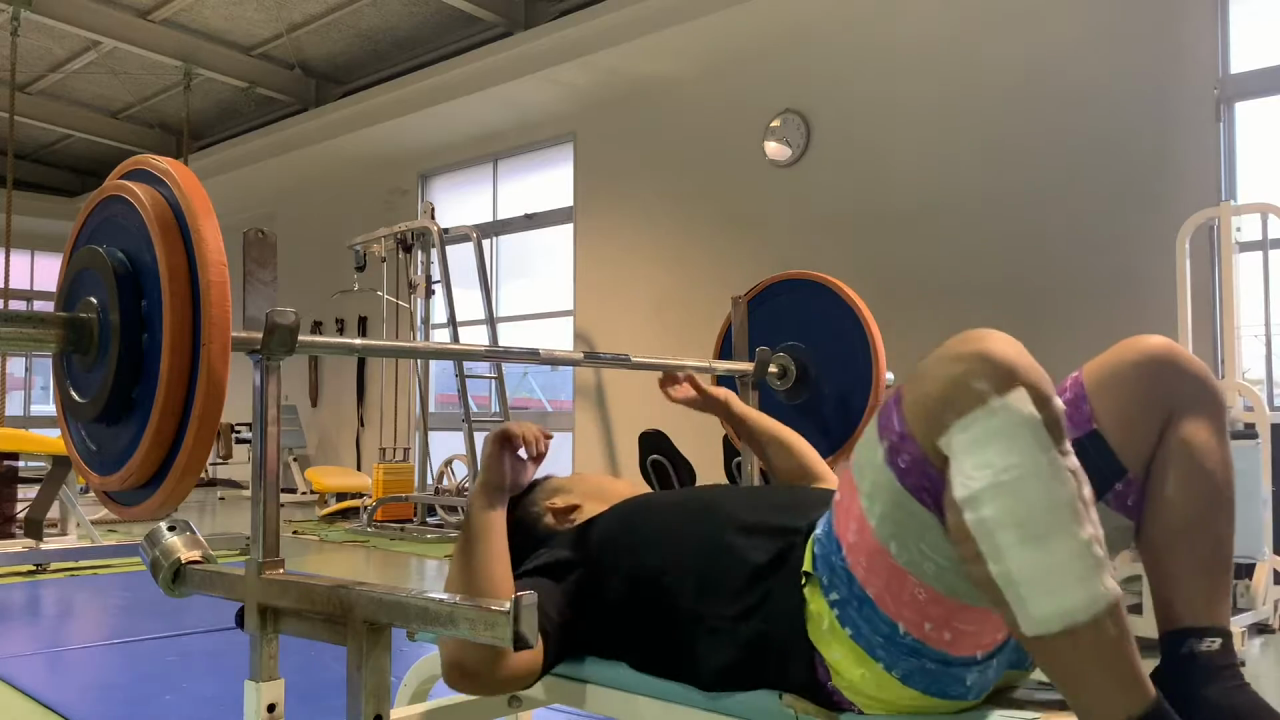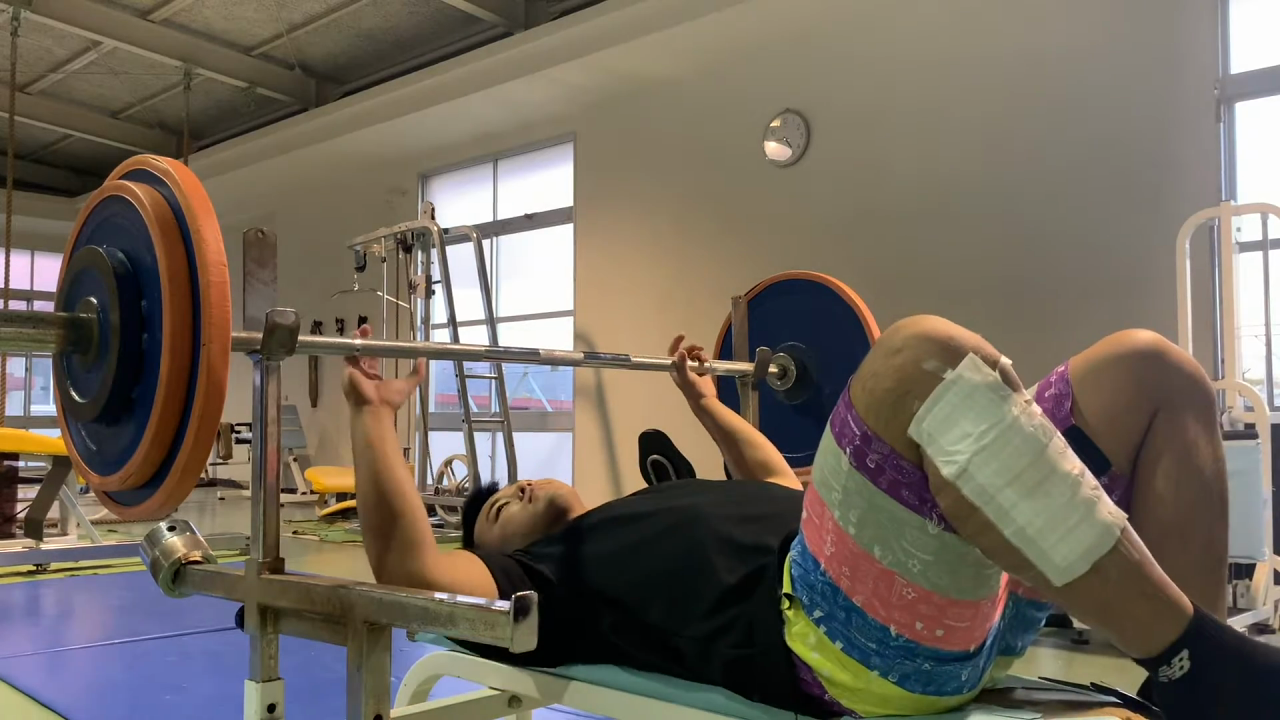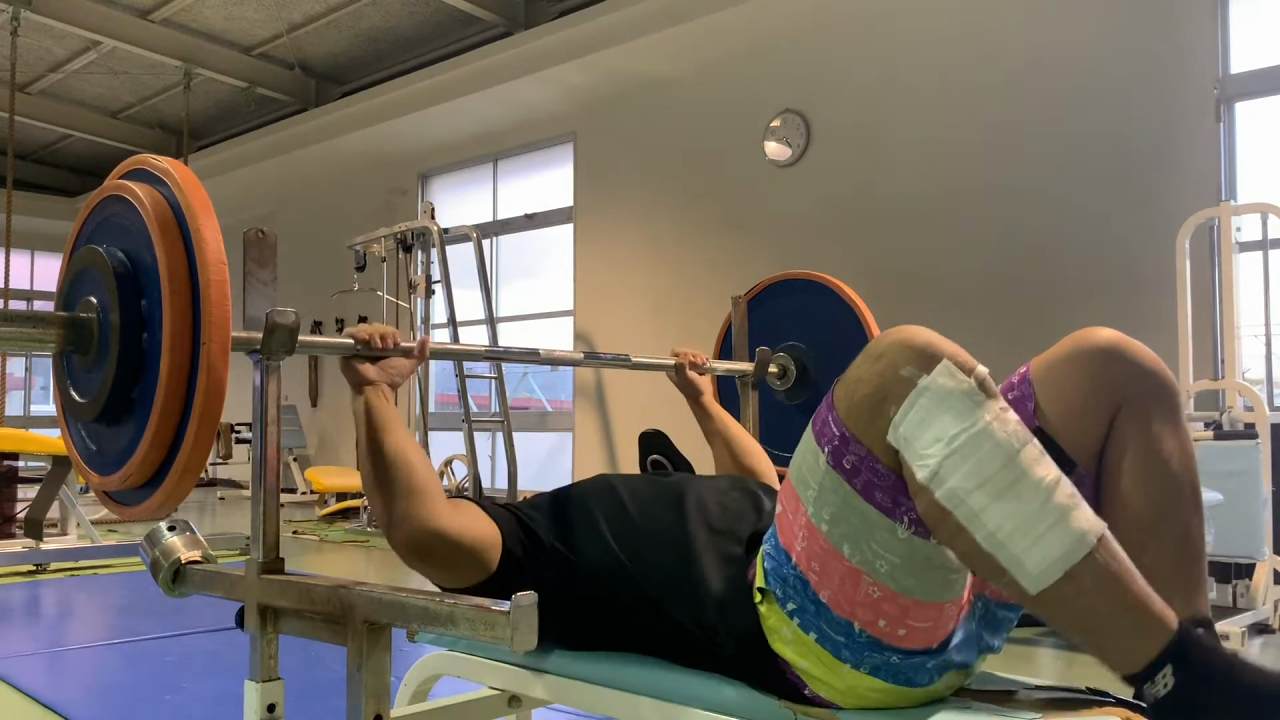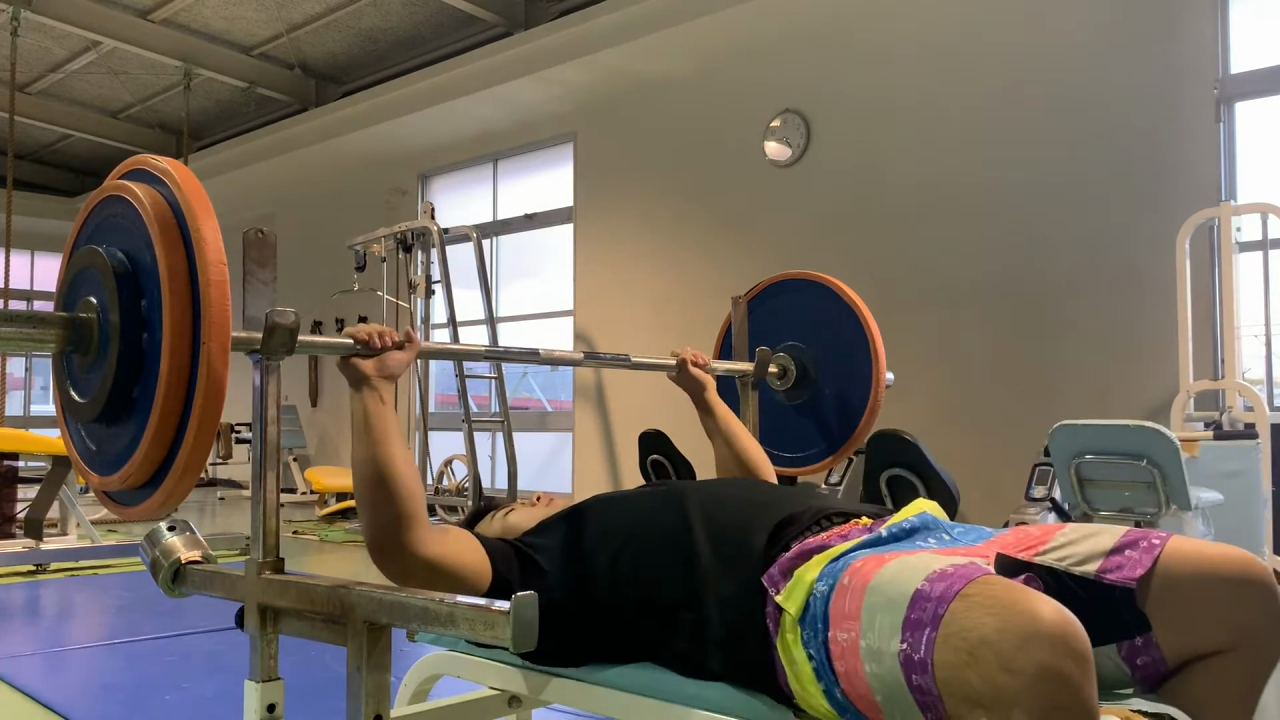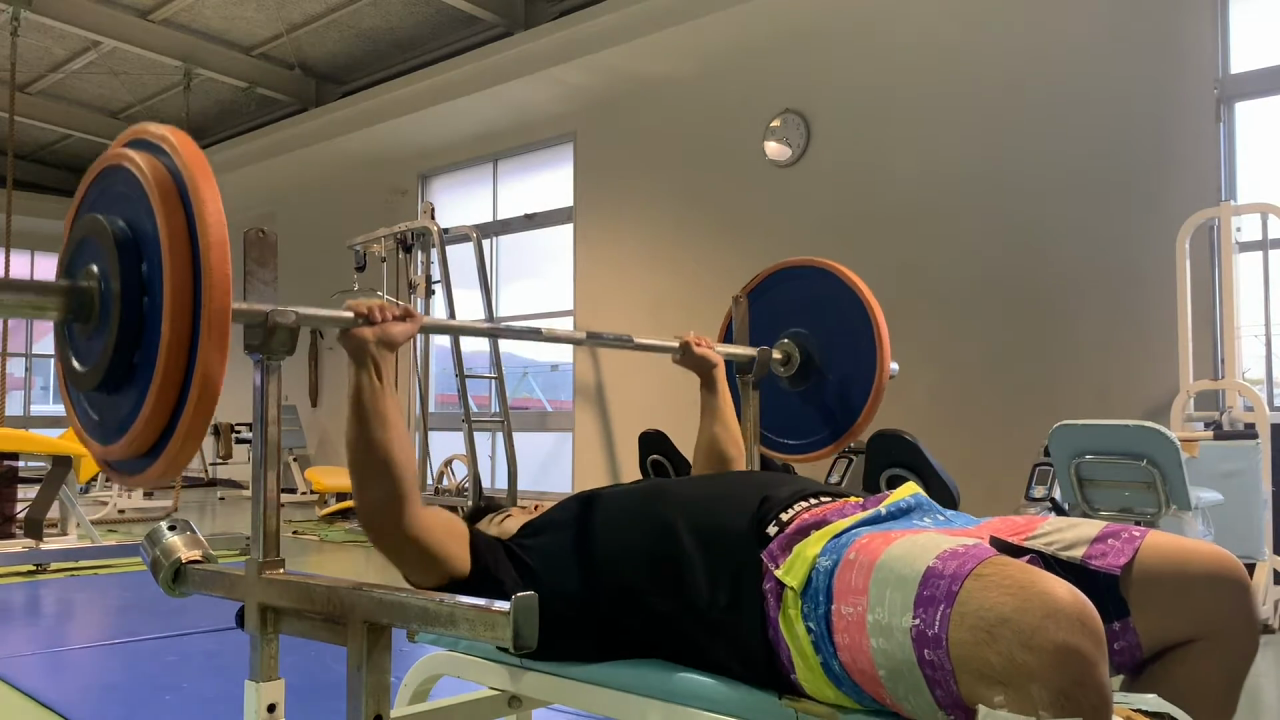
dt=1s
person 1, frame 1
left shoulder: (688, 525)
right shoulder: (577, 565)
left elbow: (820, 481)
left wrist: (732, 409)
right wrist: (489, 497)
left hip: (988, 611)
right hip: (870, 629)
left knee: (1161, 374)
right knee: (985, 370)
person 1, frame 2
left shoulder: (655, 520)
right shoulder: (543, 578)
left elbow: (778, 483)
right elbow: (410, 571)
left wrist: (707, 405)
right wrist: (373, 416)
left hip: (964, 594)
right hip: (842, 629)
left knee: (1150, 372)
right knee: (928, 355)
person 1, frame 3
left shoulder: (636, 525)
right shoulder: (530, 556)
left elbow: (761, 492)
right elbow: (420, 525)
left wrist: (704, 402)
right wrist: (375, 392)
left hip: (938, 593)
right hip: (823, 615)
left knee: (1112, 369)
right knee: (909, 364)
person 1, frame 4
left shoulder: (631, 534)
right shoulder: (530, 574)
left elbow: (755, 499)
right elbow: (404, 546)
left wrist: (708, 398)
right wrist: (373, 389)
right hip: (810, 593)
person 1, frame 5
left shoulder: (620, 538)
right shoulder: (516, 578)
left elbow: (722, 488)
right elbow: (394, 517)
left wrist: (714, 379)
right wrist: (371, 361)
left knee: (1214, 593)
right knee: (1059, 635)
